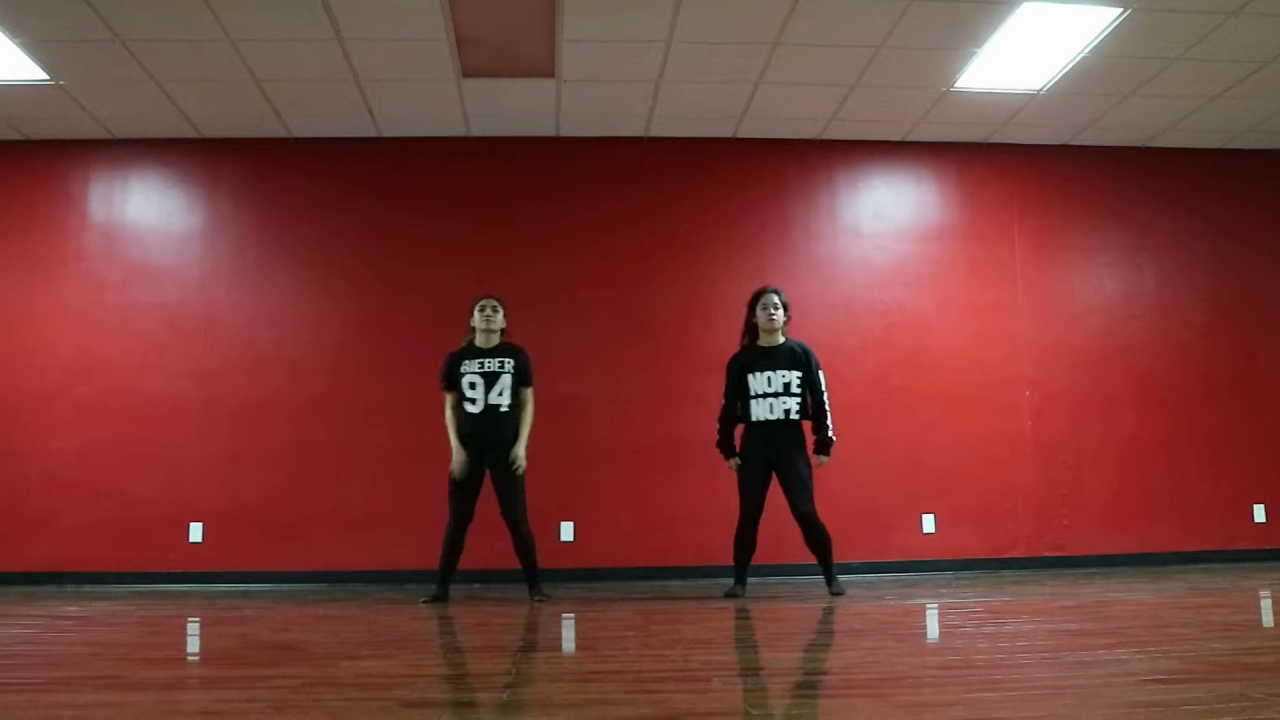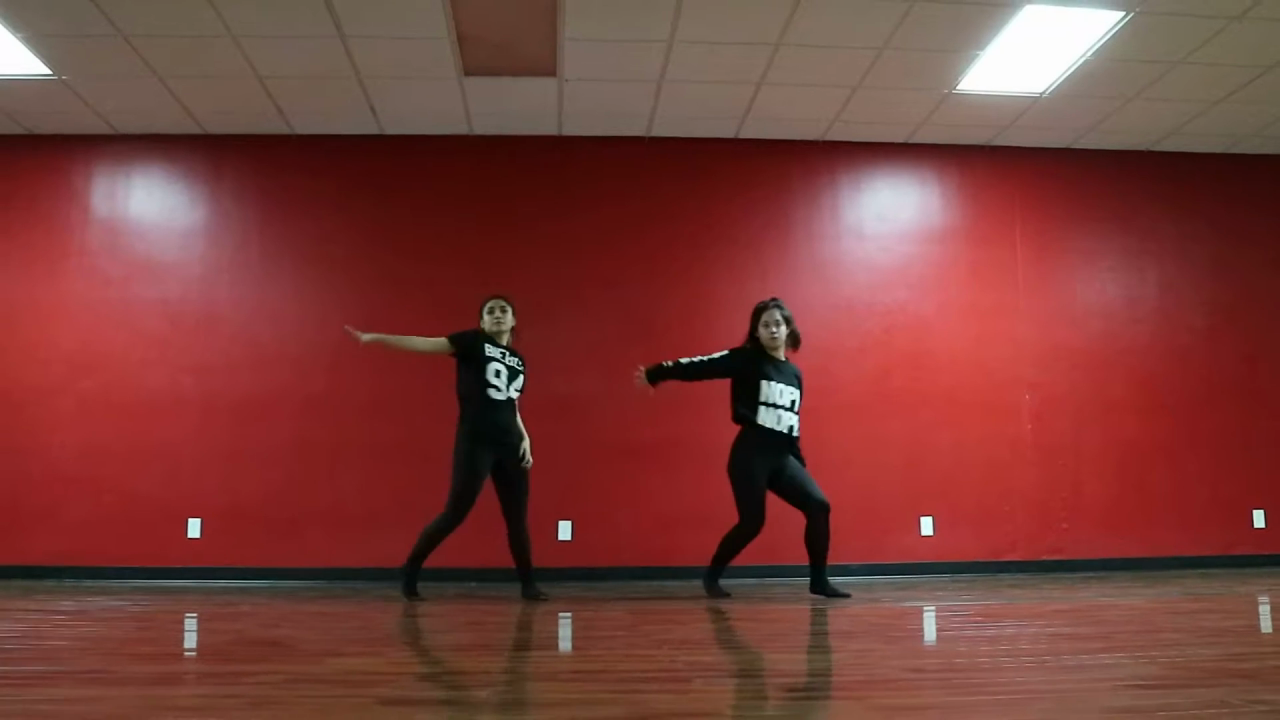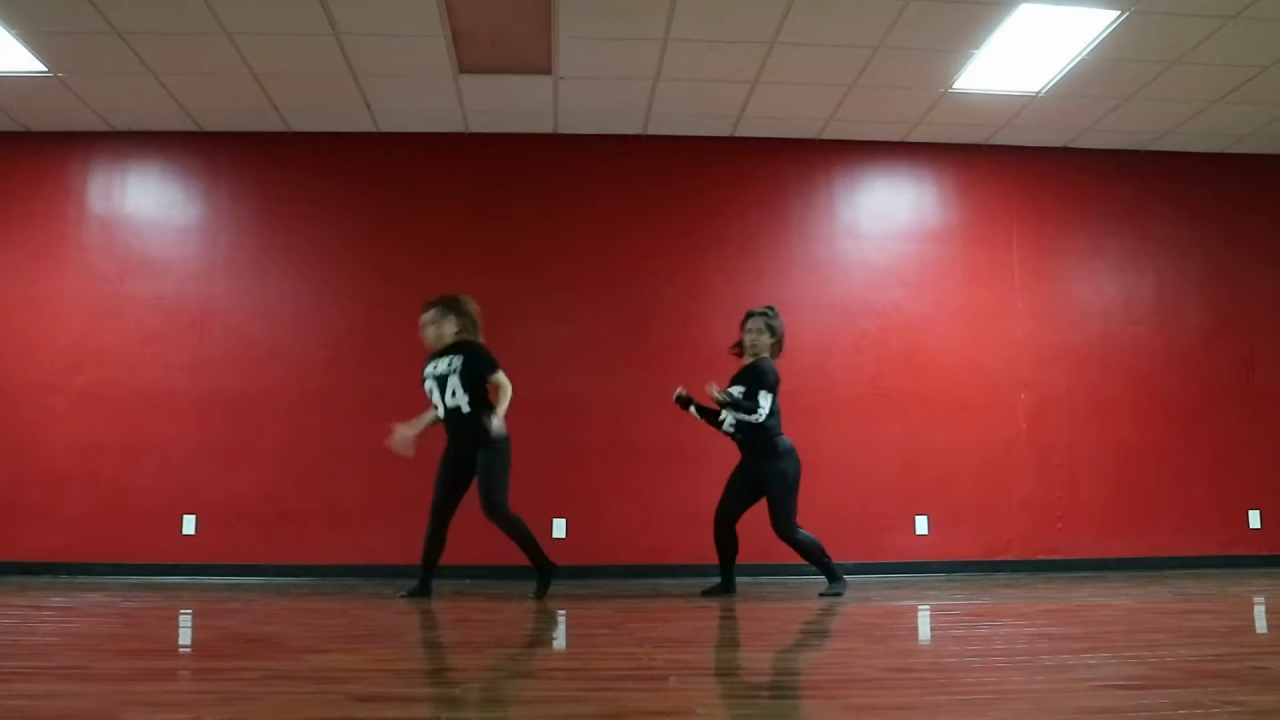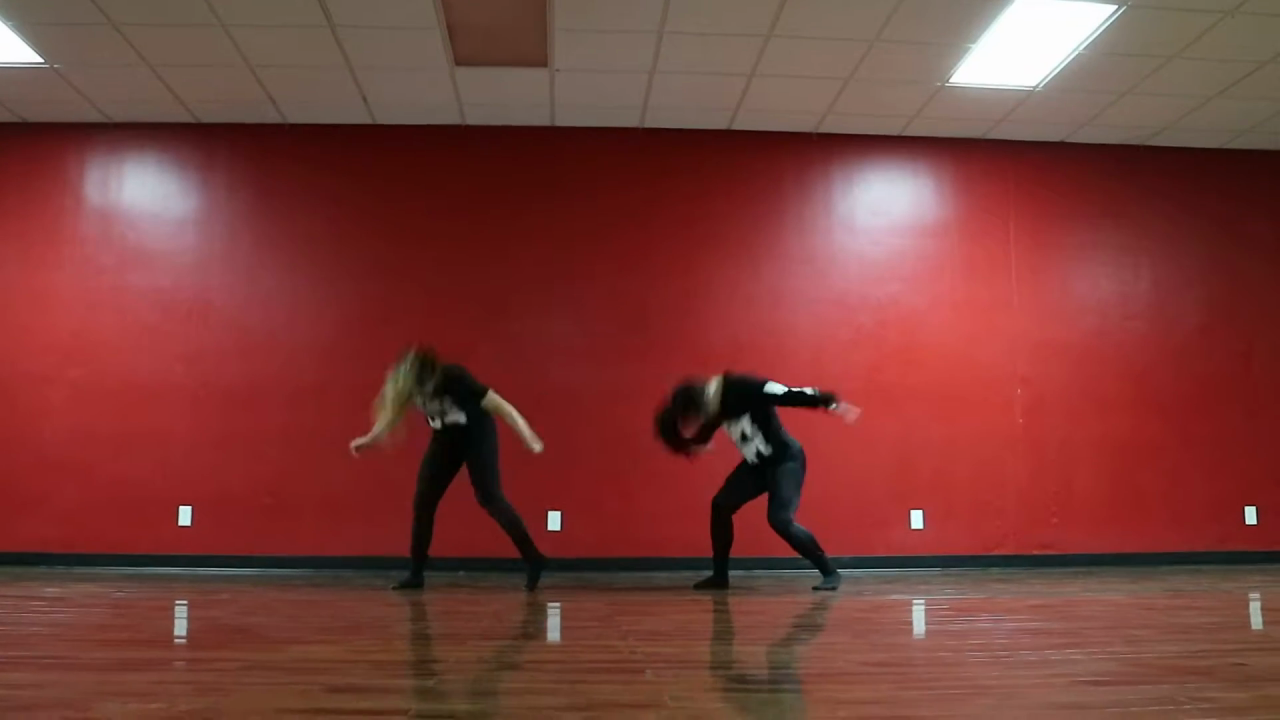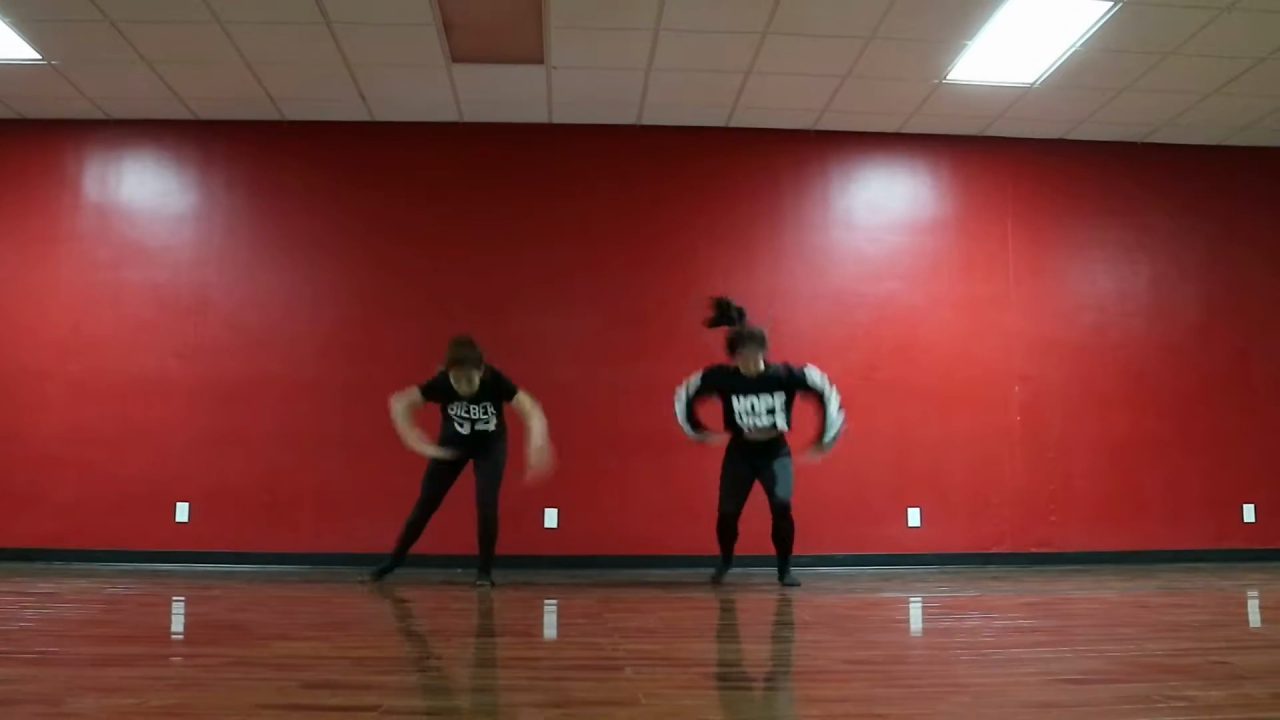
dt=0.5s
person 1, frame 1
left shoulder: (516, 355)
right shoulder: (457, 359)
left elbow: (527, 403)
right elbow: (450, 406)
left wrist: (522, 444)
right wrist: (455, 446)
left hip: (505, 447)
right hip: (468, 448)
left knee: (516, 518)
right knee: (458, 518)
left ankle: (534, 584)
right ankle: (442, 587)
person 1, frame 2
left shoulder: (518, 362)
right shoulder: (473, 341)
right elbow: (426, 344)
left wrist: (525, 439)
right wrist: (376, 338)
left hip: (510, 445)
right hip: (474, 441)
left knee: (516, 515)
right knee: (456, 512)
left ankle: (528, 583)
right ankle: (409, 573)
person 1, frame 3
left shoulder: (471, 352)
right shoulder: (432, 363)
left elbow: (504, 385)
left wrist: (498, 416)
right wrist: (414, 429)
left hip: (489, 443)
right hip: (457, 446)
left knee: (496, 509)
right knee: (439, 512)
left ankle: (545, 568)
right ankle: (424, 581)
person 1, frame 4
left shoulder: (457, 380)
right shoulder: (402, 386)
left elbow: (500, 405)
right elbow: (394, 409)
left wrist: (528, 437)
right wrist: (371, 438)
left hip: (477, 437)
right hip: (444, 440)
left knee: (490, 497)
right knee: (423, 501)
left ankle: (533, 559)
right ankle: (416, 573)
person 1, frame 5
left shoulder: (495, 381)
right shoulder: (440, 382)
left elbow: (531, 410)
right elbow: (399, 404)
left wrist: (536, 446)
right wrist: (419, 442)
left hip: (490, 444)
right hip: (449, 445)
left knee: (486, 502)
right knee: (426, 504)
left ankle: (485, 570)
right ankle: (395, 559)
person 2, frame 1
left shoulder: (802, 353)
right shoulder: (741, 360)
left elbow: (820, 398)
right elbow: (729, 407)
left wrist: (824, 443)
right wrist: (727, 448)
left hip: (791, 441)
right hip: (754, 444)
left knee: (805, 512)
right knee: (749, 514)
left ankle: (831, 577)
right ankle: (739, 580)
person 2, frame 2
left shoulder: (794, 374)
right shoulder: (746, 360)
right elbow: (700, 366)
left wrist: (798, 459)
right wrist: (655, 372)
left hip: (783, 457)
right hip: (749, 455)
left knee: (819, 505)
right knee: (752, 523)
left ankle: (819, 580)
right ankle: (712, 576)
person 2, frame 3
left shoulder: (762, 371)
right shoulder: (744, 375)
left elbow: (757, 413)
right elbow: (722, 420)
left wrist: (726, 401)
right wrist: (687, 402)
left hip: (776, 459)
right hip: (751, 461)
left knee: (785, 528)
right knee: (723, 518)
left ankle: (835, 577)
right ankle: (727, 581)
person 2, frame 4
left shoulder: (746, 388)
right shoulder: (719, 403)
left elbow: (789, 396)
right elbow: (708, 428)
left wrist: (830, 402)
right wrist: (697, 441)
left hip: (784, 461)
right hip: (756, 464)
left knee: (780, 520)
right knee: (721, 506)
left ankle: (830, 573)
right ankle: (720, 575)
person 2, frame 5
left shoulder: (784, 375)
right shoulder: (722, 375)
left elbow: (826, 392)
right elbow: (684, 396)
left wrist: (824, 440)
right wrist: (698, 431)
left hip: (775, 453)
right hip: (739, 454)
left knee: (782, 504)
right knee: (728, 512)
left ankle: (785, 569)
right ankle: (725, 562)
